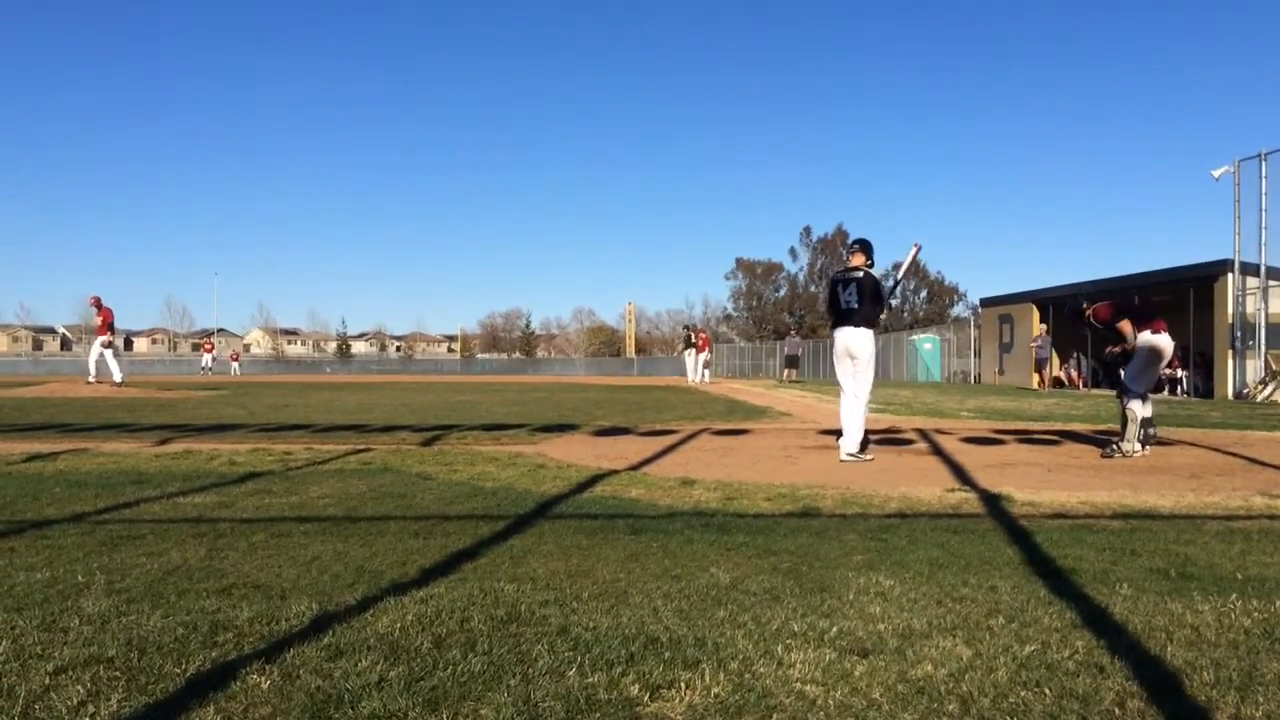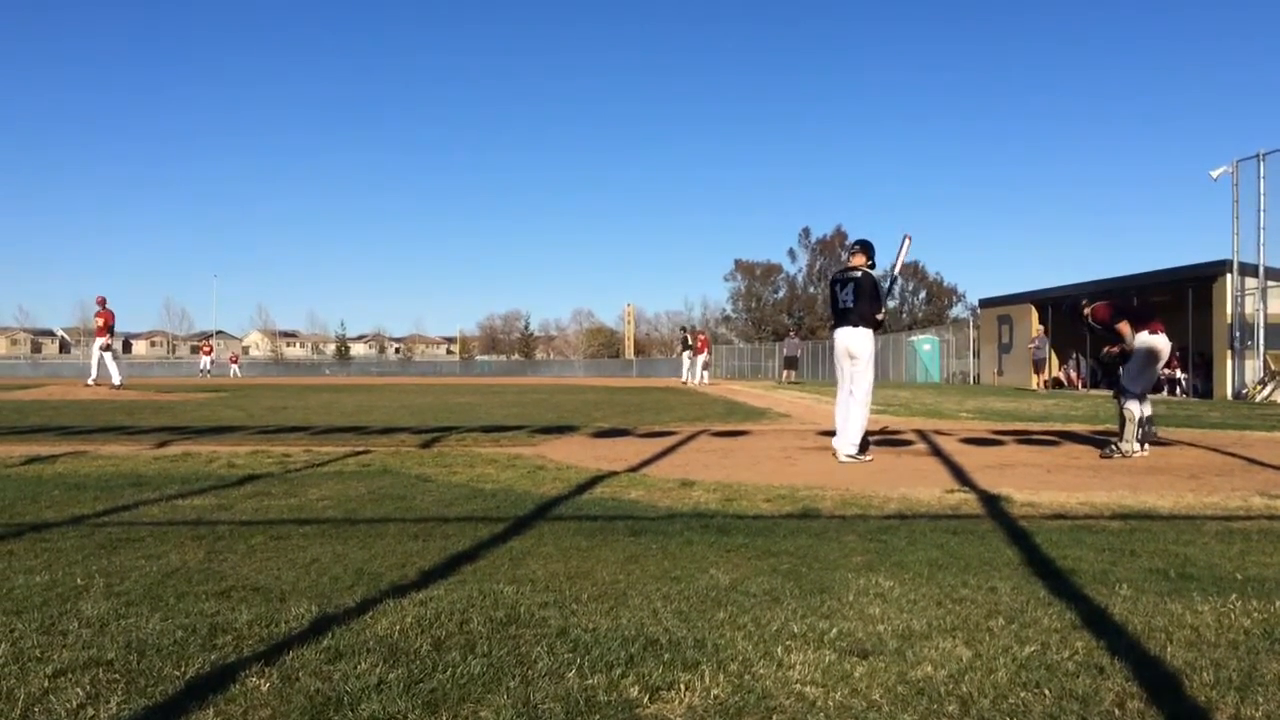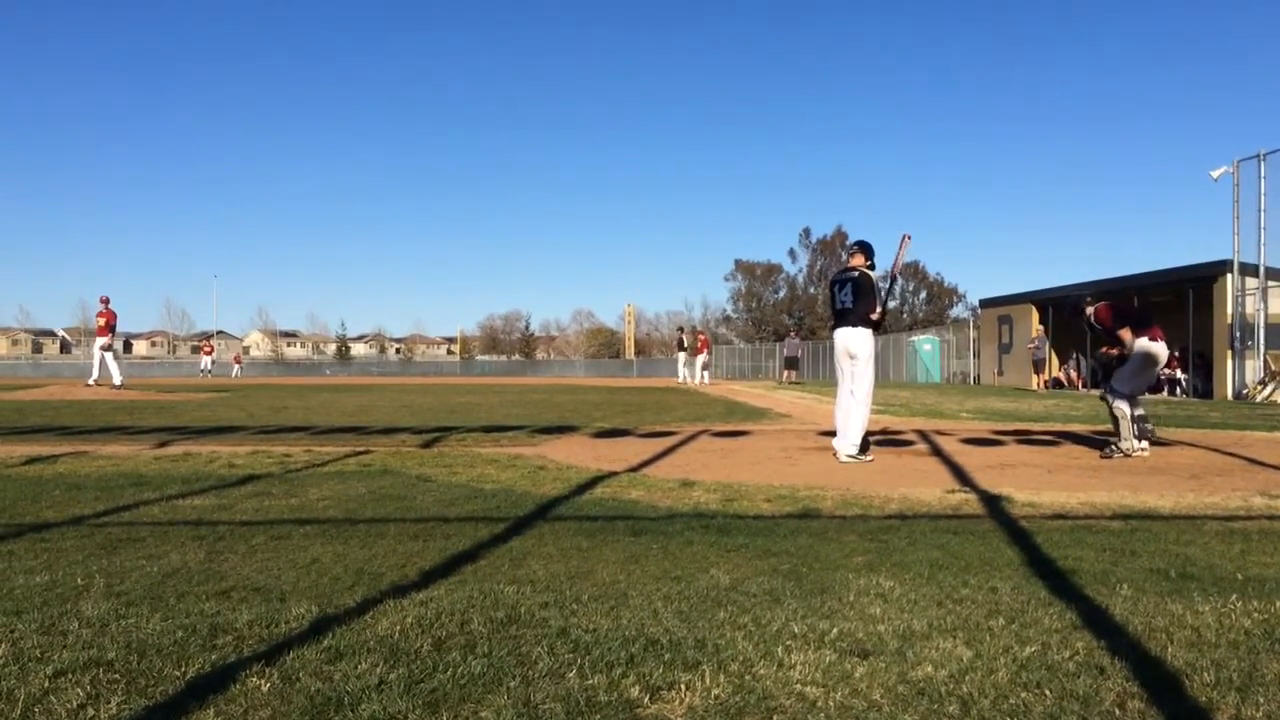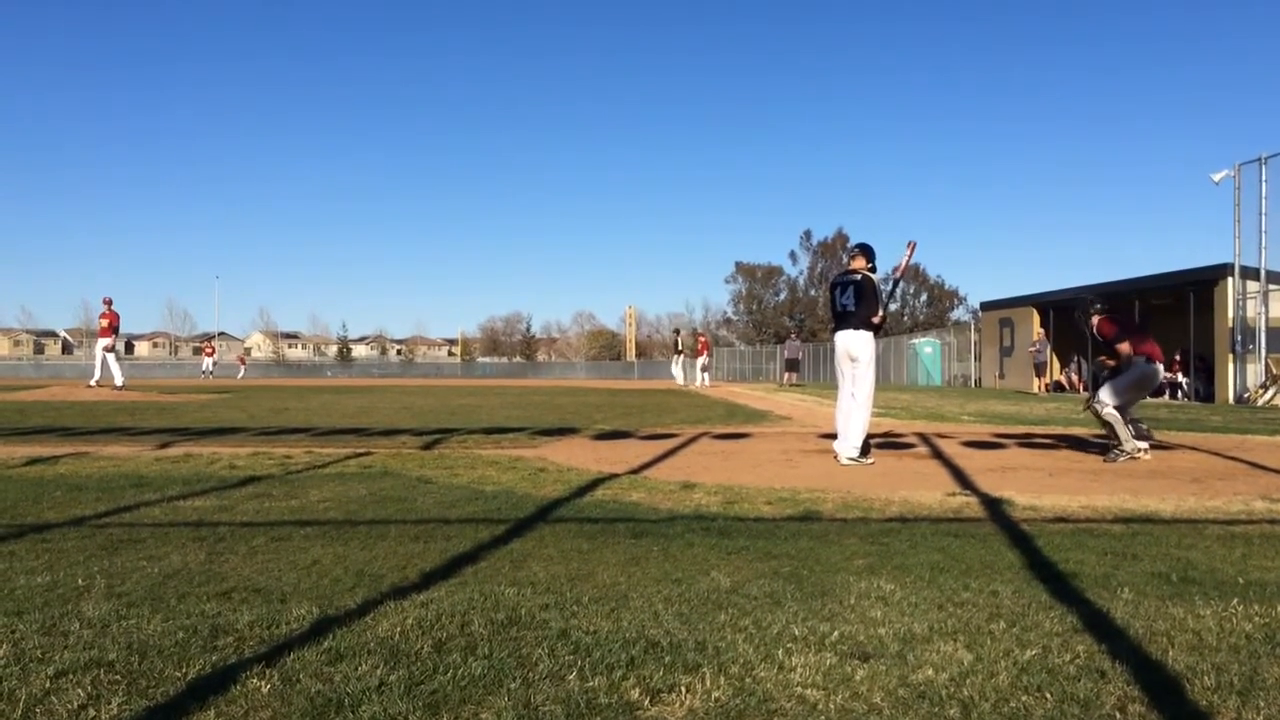
dt=0.3s
person 1, frame 1
left shoulder: (835, 278)
right shoulder: (869, 278)
left elbow: (831, 312)
right elbow: (880, 314)
right wrist: (872, 318)
left hip: (839, 335)
right hip: (860, 335)
left knee: (847, 391)
right knee: (860, 392)
left ankle: (849, 440)
right ankle: (850, 447)
person 1, frame 2
left shoulder: (836, 278)
right shoulder: (867, 277)
left elbow: (834, 310)
right elbow: (879, 314)
right wrist: (876, 320)
left hip: (839, 335)
right hip: (860, 334)
left knee: (845, 391)
right knee: (860, 392)
left ankle: (841, 443)
right ankle: (850, 448)
person 1, frame 3
left shoulder: (836, 279)
right shoulder: (866, 277)
left elbow: (835, 310)
right elbow: (874, 314)
right wrist: (878, 320)
left hip: (839, 334)
right hip: (860, 334)
left knee: (844, 390)
right knee: (861, 391)
left ankle: (842, 443)
right ankle: (851, 448)
person 1, frame 4
left shoulder: (836, 282)
right shoulder: (867, 280)
left elbow: (835, 315)
right elbow: (876, 318)
right wrist: (879, 323)
left hip: (840, 338)
right hip: (861, 337)
left knee: (845, 393)
right knee: (861, 394)
left ankle: (843, 446)
right ankle: (852, 450)
person 2, frame 1
left shoulder: (1098, 312)
right shoulder: (1108, 309)
left elbow: (1128, 329)
left wrist: (1125, 348)
right wrist: (1121, 348)
left hip: (1150, 340)
right hip: (1164, 341)
left knee: (1130, 391)
right knee: (1141, 391)
left ankle: (1129, 445)
right ankle: (1143, 441)
person 2, frame 2
left shoulder: (1099, 312)
right shoulder: (1104, 311)
left elbow: (1128, 332)
left wrist: (1122, 350)
right wrist: (1117, 349)
left hip: (1149, 341)
right hip: (1161, 342)
left knee: (1128, 392)
right knee: (1140, 393)
left ankle: (1128, 446)
right ankle: (1143, 442)
person 2, frame 3
left shoulder: (1100, 312)
right shoulder: (1105, 310)
left elbow: (1128, 338)
left wrist: (1121, 353)
right wrist: (1118, 351)
left hip: (1147, 346)
right hip: (1158, 348)
left knee: (1114, 392)
right knee: (1129, 394)
left ankle: (1127, 445)
right ankle: (1141, 443)
person 2, frame 4
left shoulder: (1102, 324)
right shoulder: (1111, 323)
left elbow: (1126, 355)
left wrist: (1116, 367)
right wrist: (1114, 365)
left hip: (1144, 366)
right hip: (1153, 368)
left knee: (1098, 403)
right knee: (1118, 407)
left ankle: (1128, 446)
right ankle: (1140, 445)
